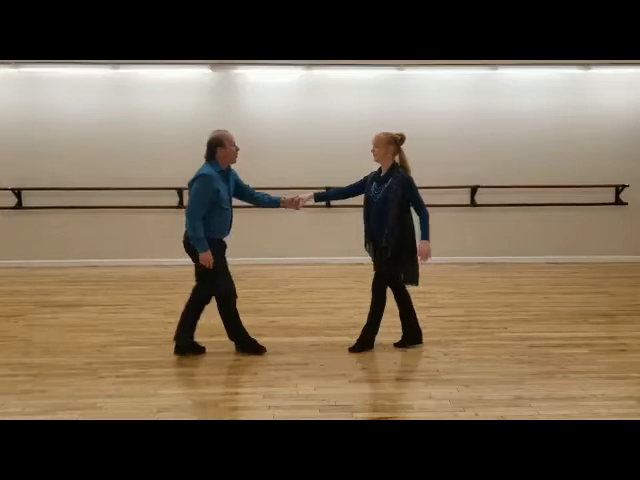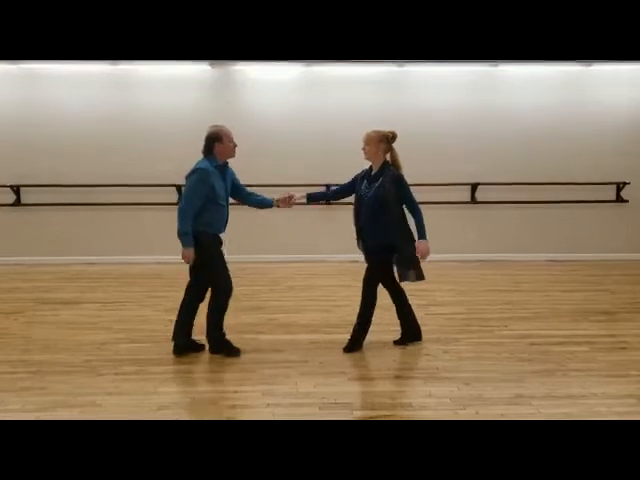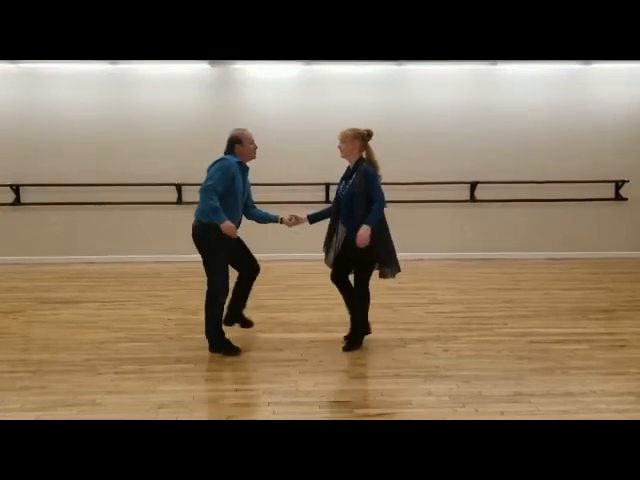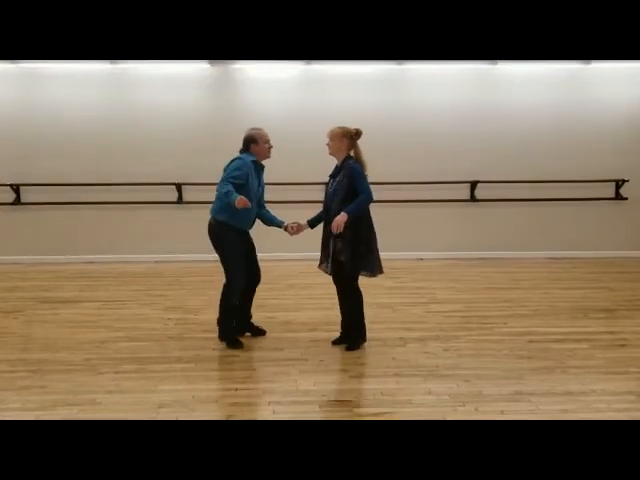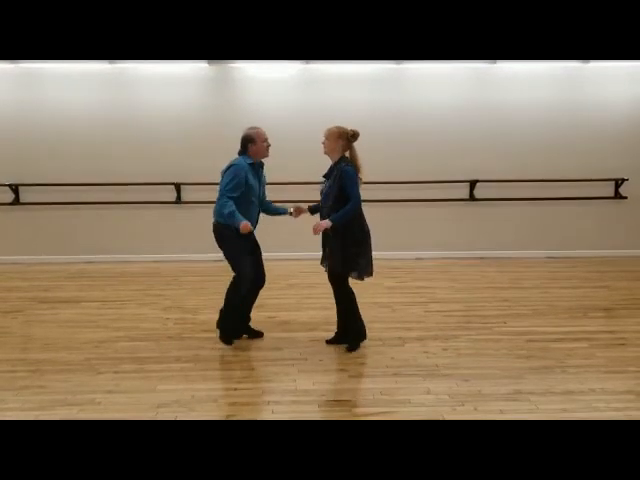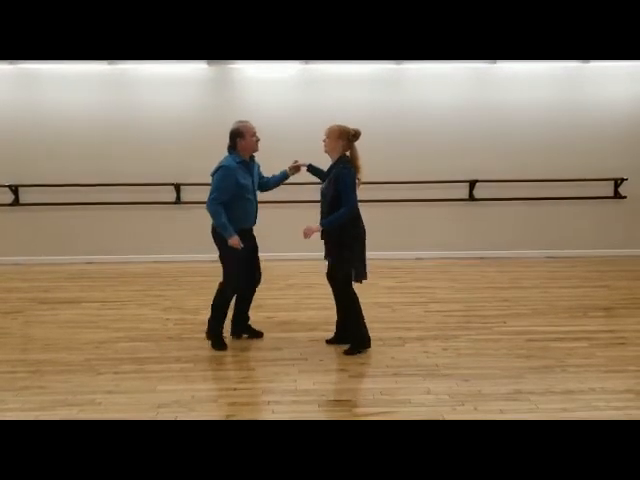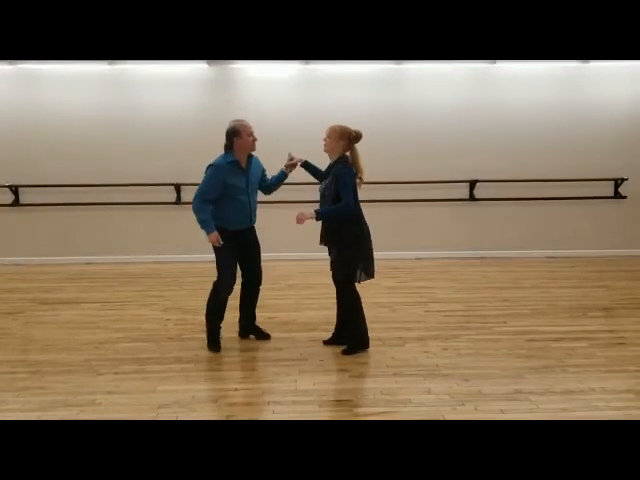
dt=0.4s
person 1, frame 1
left shoulder: (228, 174)
right shoulder: (206, 177)
left elbow: (250, 195)
right elbow: (193, 216)
left wrist: (281, 202)
right wrist: (202, 248)
left hip: (212, 242)
right hip: (203, 244)
left knee: (206, 290)
right knee: (225, 291)
left ankle: (183, 340)
right ankle: (242, 341)
person 1, frame 2
left shoulder: (225, 171)
right shoulder: (202, 172)
left elbow: (243, 195)
right elbow: (186, 210)
left wrist: (274, 202)
right wrist: (187, 244)
left hip: (207, 237)
right hip: (200, 238)
left knee: (198, 288)
right knee: (223, 286)
left ankle: (182, 341)
right ankle: (216, 340)
person 1, frame 3
left shoulder: (242, 174)
right shoulder: (225, 166)
left elbow: (250, 210)
right elbow: (207, 194)
left wrist: (279, 219)
right wrist: (222, 221)
left hip: (225, 234)
right hip: (209, 232)
left knee: (251, 268)
right knee: (219, 283)
left ankle: (234, 314)
right ankle: (216, 340)
person 1, frame 4
left shoulder: (258, 173)
right shoulder: (241, 164)
left elbow: (260, 209)
right elbow: (224, 186)
left wrist: (282, 225)
right wrist: (235, 198)
left hip: (241, 231)
right hip: (223, 229)
left knee: (253, 276)
right knee: (235, 280)
left ankle: (242, 323)
right ankle: (226, 330)
person 1, frame 5
left shoulder: (258, 170)
right shoulder: (239, 168)
left elbow: (262, 204)
right elbow: (224, 199)
left wrist: (287, 211)
right wrist: (239, 221)
left hip: (246, 232)
right hip: (228, 231)
left knee: (258, 278)
right knee: (245, 275)
left ankle: (239, 323)
right ankle: (226, 324)
person 1, frame 6
left shoulder: (251, 164)
right shoulder: (228, 168)
left elbow: (262, 184)
right elbow: (213, 204)
left wrist: (287, 173)
right wrist: (229, 234)
left hip: (246, 231)
right hip: (229, 234)
left knee: (253, 278)
right knee: (232, 281)
left ankle: (240, 324)
right ankle: (214, 330)
person 1, frame 7
left shoulder: (255, 163)
right shoulder: (219, 168)
left elbow: (266, 187)
right elbow: (199, 202)
left wrist: (285, 172)
right wrist: (209, 230)
left hip: (247, 232)
right hip: (224, 234)
left knee: (254, 279)
right knee: (225, 282)
left ankle: (247, 325)
right ankle: (213, 332)
person 2, frame 1
left shoulder: (402, 178)
right shoulder: (373, 178)
left elbow: (422, 210)
right elbow: (346, 192)
left wrist: (424, 239)
right wrist: (313, 196)
left hip: (398, 244)
right hip: (382, 243)
left knee: (379, 286)
right knee: (395, 286)
left ankle: (367, 339)
right ankle: (412, 335)
person 2, frame 2
left shoulder: (394, 177)
right shoulder: (364, 177)
left elbow: (414, 208)
right elbow: (337, 193)
left wrist: (422, 238)
right wrist: (305, 197)
left hip: (389, 242)
right hip: (372, 242)
left knee: (369, 285)
right knee: (389, 284)
left ankle: (357, 338)
right ankle: (411, 331)
person 2, frame 3
left shoulder: (367, 171)
right shoulder: (348, 174)
left elbow: (379, 202)
right elbow: (336, 208)
left wrist: (368, 226)
right wrist: (306, 219)
left hip: (366, 239)
right hip: (348, 239)
left knee: (360, 284)
right knee: (338, 276)
left ankle: (357, 335)
right ankle: (361, 325)
person 2, frame 4
left shoulder: (353, 168)
right shoulder: (337, 171)
left elbow: (367, 196)
right elbow: (330, 207)
left wrist: (346, 214)
right wrist: (307, 225)
left hip: (355, 236)
right hip: (339, 236)
left knee: (349, 282)
right knee: (339, 281)
left ankle: (358, 335)
right ankle: (348, 331)
person 2, frame 5
left shoulder: (346, 170)
right shoulder: (335, 169)
left elbow: (355, 203)
left wrist: (329, 221)
right wrist: (310, 210)
left hip: (350, 236)
right hip: (338, 236)
left knee: (340, 281)
right knee: (336, 279)
left ankle: (357, 332)
right ankle: (345, 331)
person 2, frame 6
left shoulder: (344, 170)
right shoulder: (337, 167)
left elbow: (348, 208)
left wrist: (320, 225)
right wrist: (308, 167)
left hip: (347, 236)
right hip: (338, 235)
left knee: (342, 284)
right knee: (335, 280)
left ankle: (361, 338)
right ankle: (344, 332)
person 2, frame 7
left shoulder: (344, 170)
right shoulder: (336, 167)
left elbow: (348, 206)
left wrist: (314, 214)
right wrist: (303, 164)
left hip: (350, 236)
right hip: (341, 236)
left knee: (346, 284)
right knee: (340, 281)
left ankle: (359, 338)
right ankle: (343, 333)
